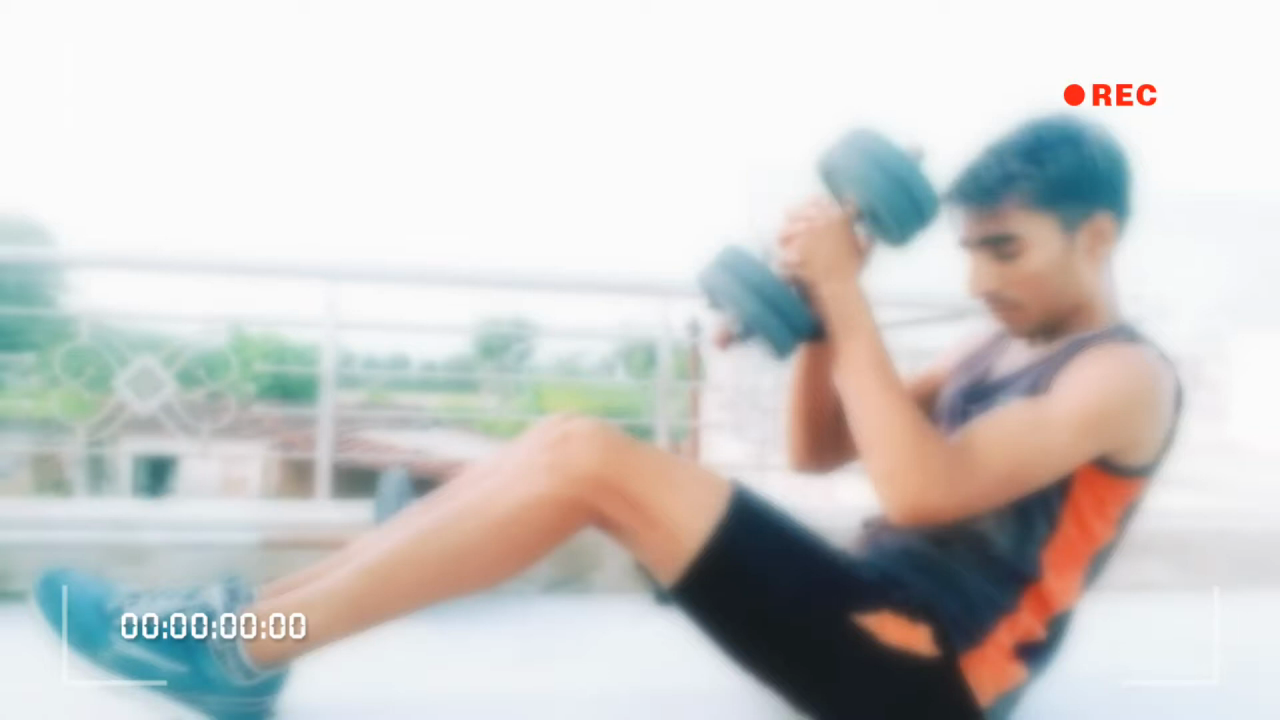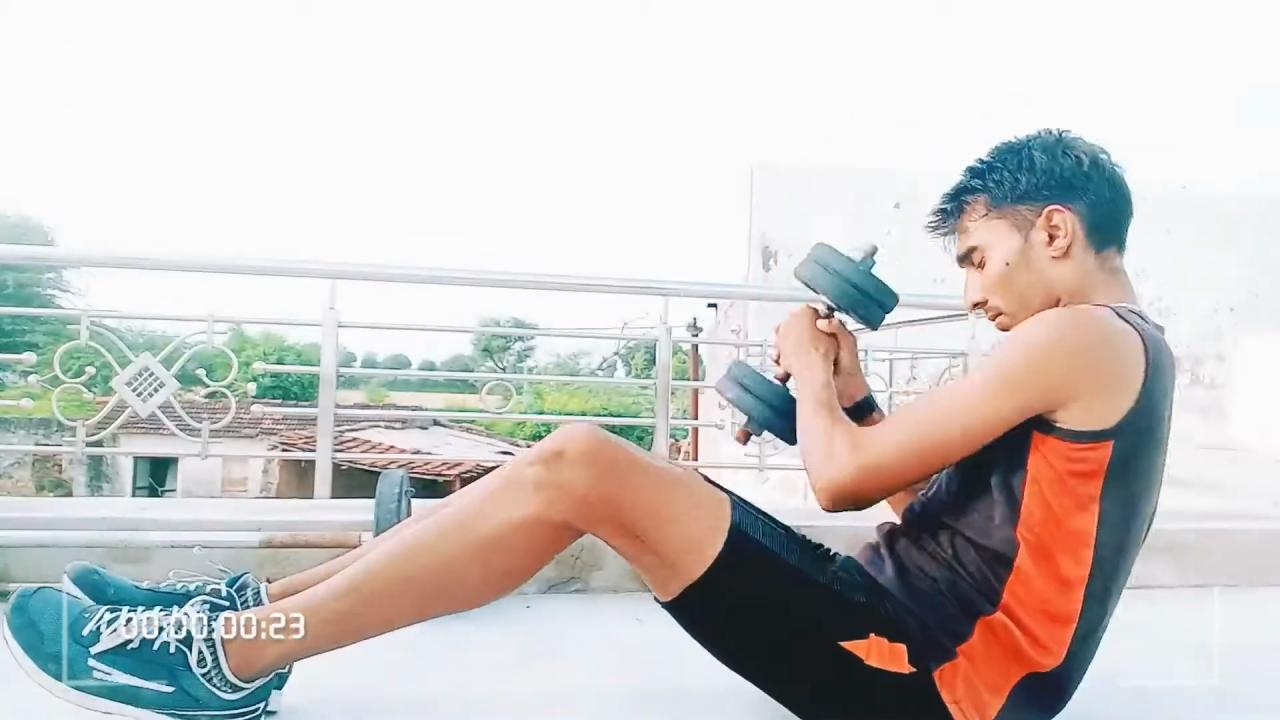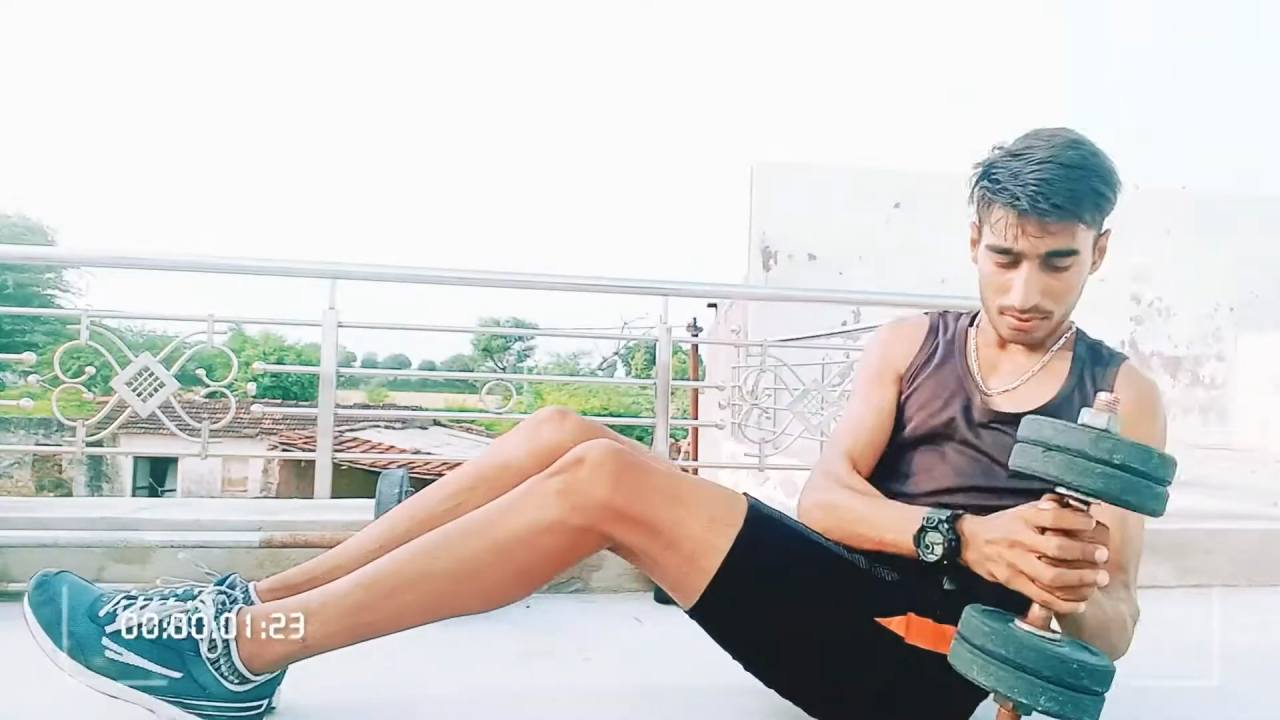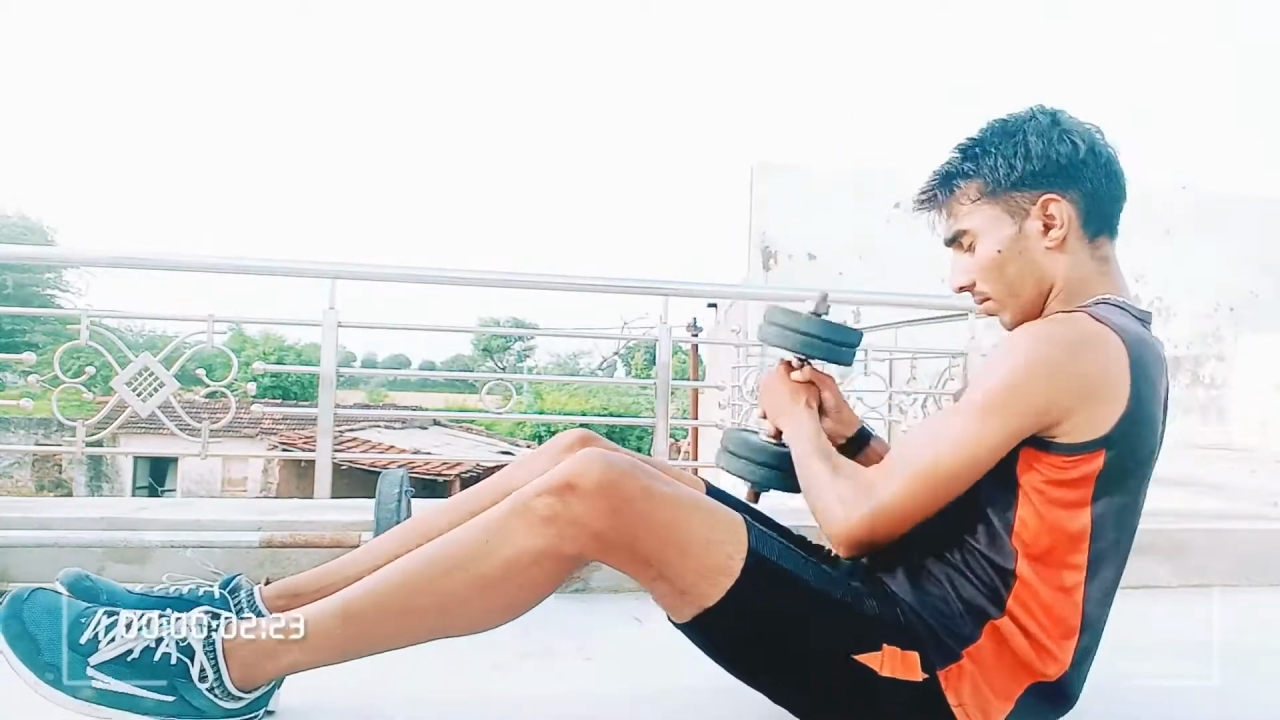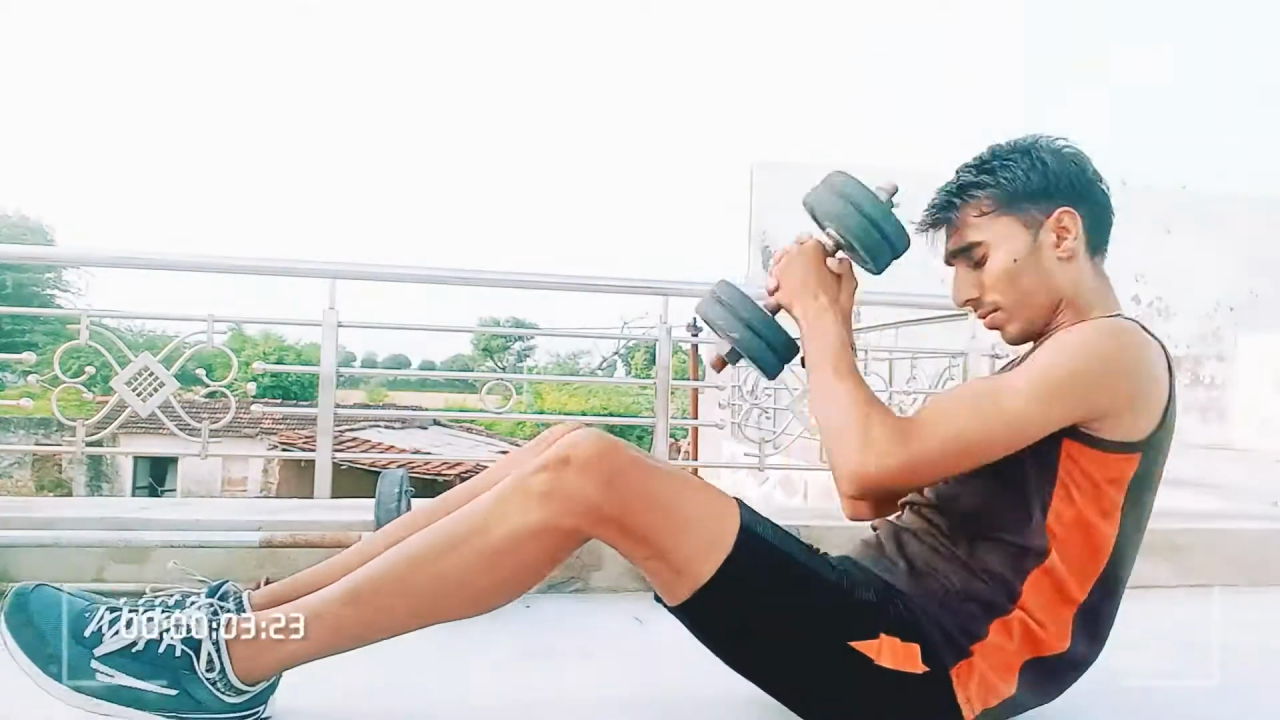
dt=1s
person 1, frame 1
left shoulder: (1125, 377)
right shoulder: (997, 351)
left elbow: (924, 491)
right elbow: (818, 451)
left wrist: (845, 295)
right wrist: (814, 321)
right hip: (866, 620)
left knee: (588, 456)
right knee: (567, 445)
right ankle: (254, 615)
person 1, frame 2
left shoulder: (1071, 338)
right shoulder: (1126, 363)
left elbow: (837, 473)
left wrist: (809, 374)
right wrist: (855, 401)
left knee: (579, 472)
right knee: (582, 452)
right ankle: (258, 605)
person 1, frame 3
left shoulder: (1122, 395)
right shoulder: (912, 343)
left elbow: (1114, 628)
right elbow: (824, 498)
left wrist: (1065, 590)
right wrist: (960, 536)
right hip: (847, 601)
left knee: (599, 480)
right knee: (559, 433)
right ankle: (250, 604)
person 1, frame 4
left shoulder: (1072, 348)
right shoulder: (1110, 352)
left elbow: (858, 523)
left wrist: (797, 421)
right wrist: (843, 427)
left knee: (591, 490)
right knee: (579, 471)
right ankle: (254, 610)
person 1, frame 5
left shoulder: (1102, 352)
right shoulder: (1059, 364)
left elbow: (867, 468)
right elbow: (884, 482)
left wrist: (823, 325)
right wrist: (834, 325)
right hip: (892, 617)
left knee: (582, 474)
right knee: (579, 450)
right ankle: (244, 611)
